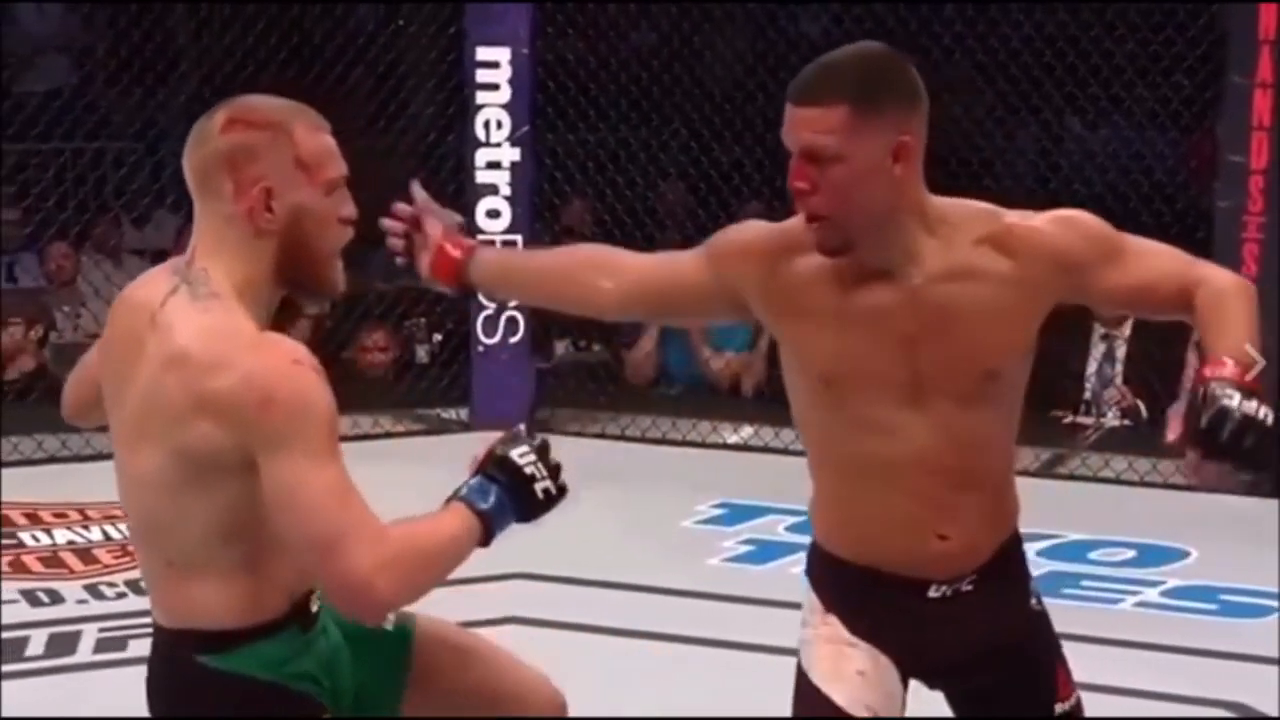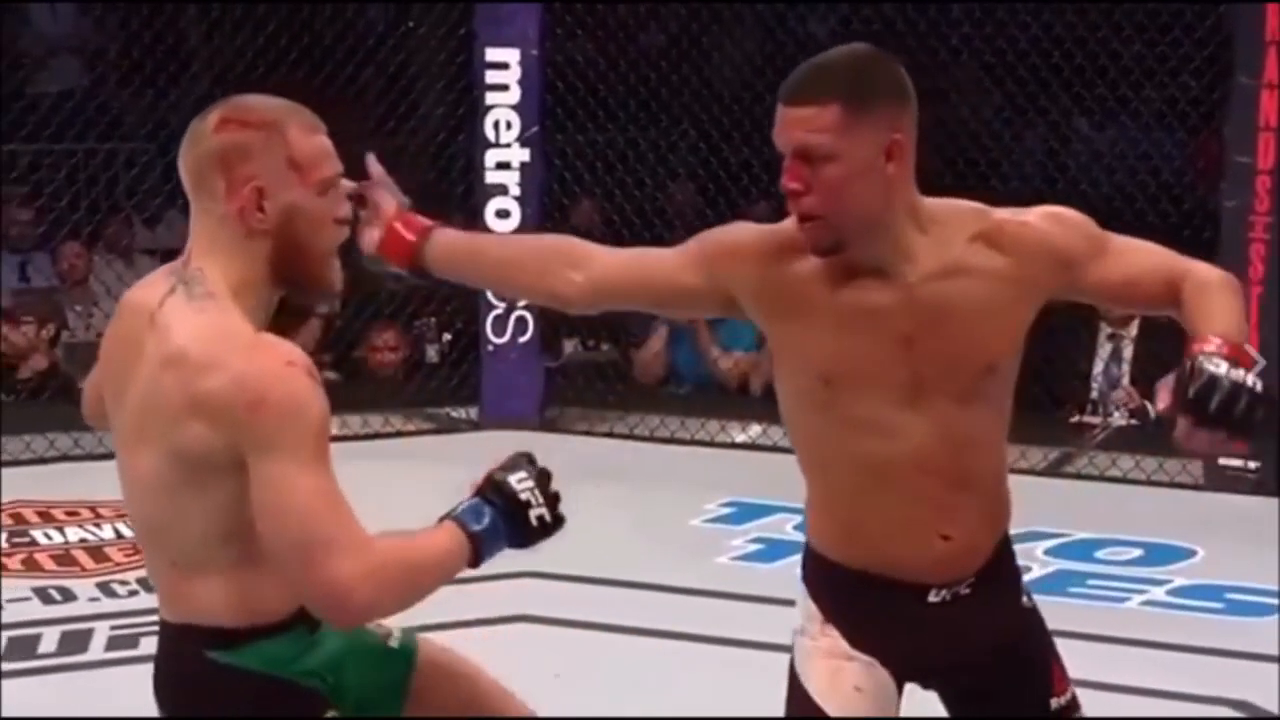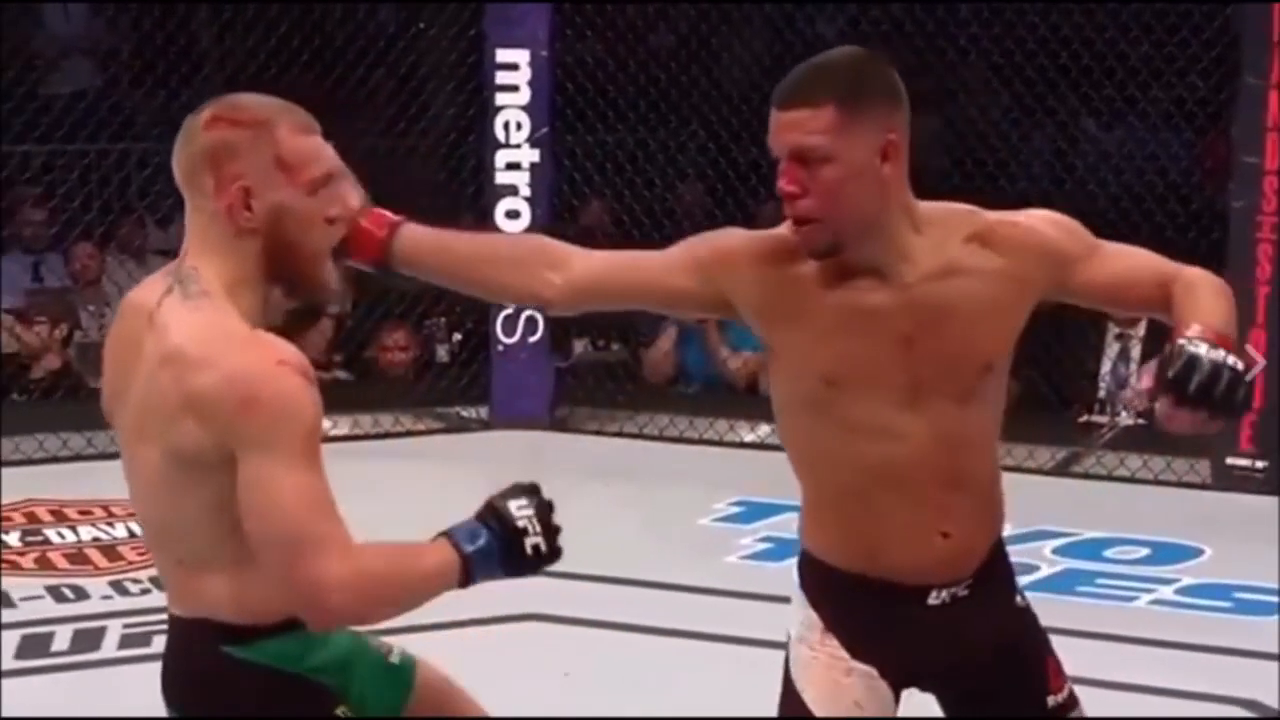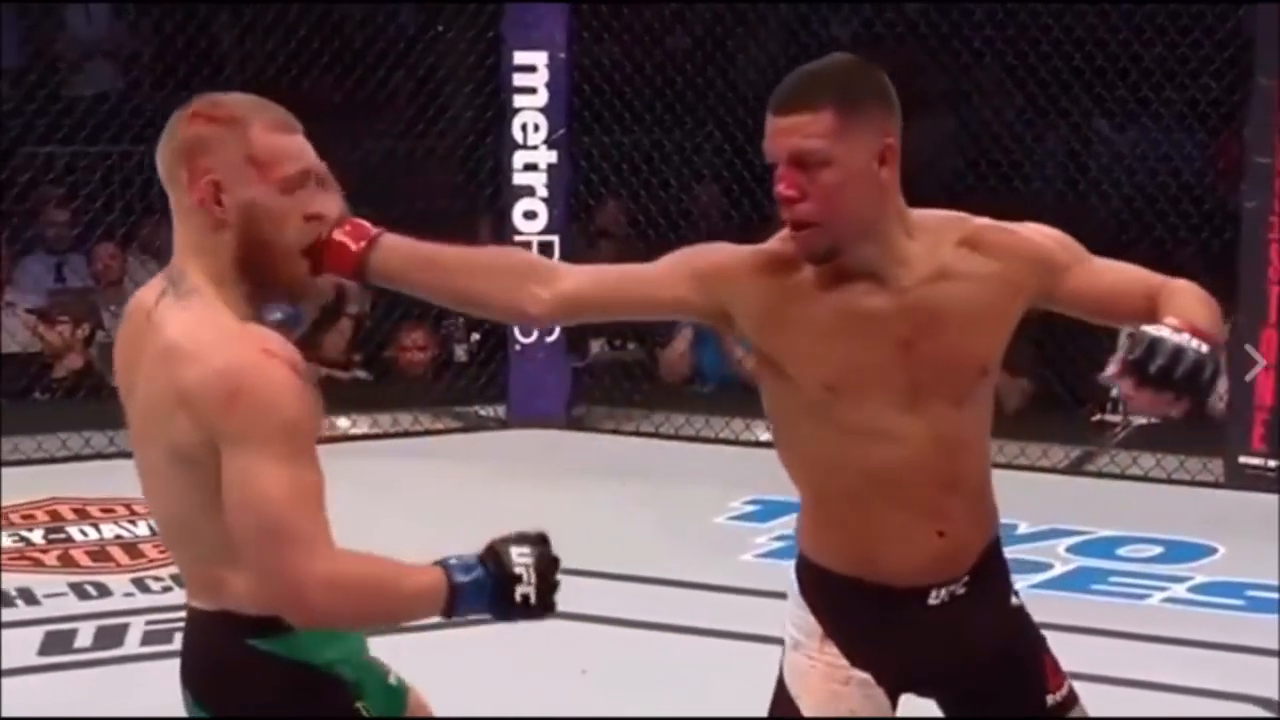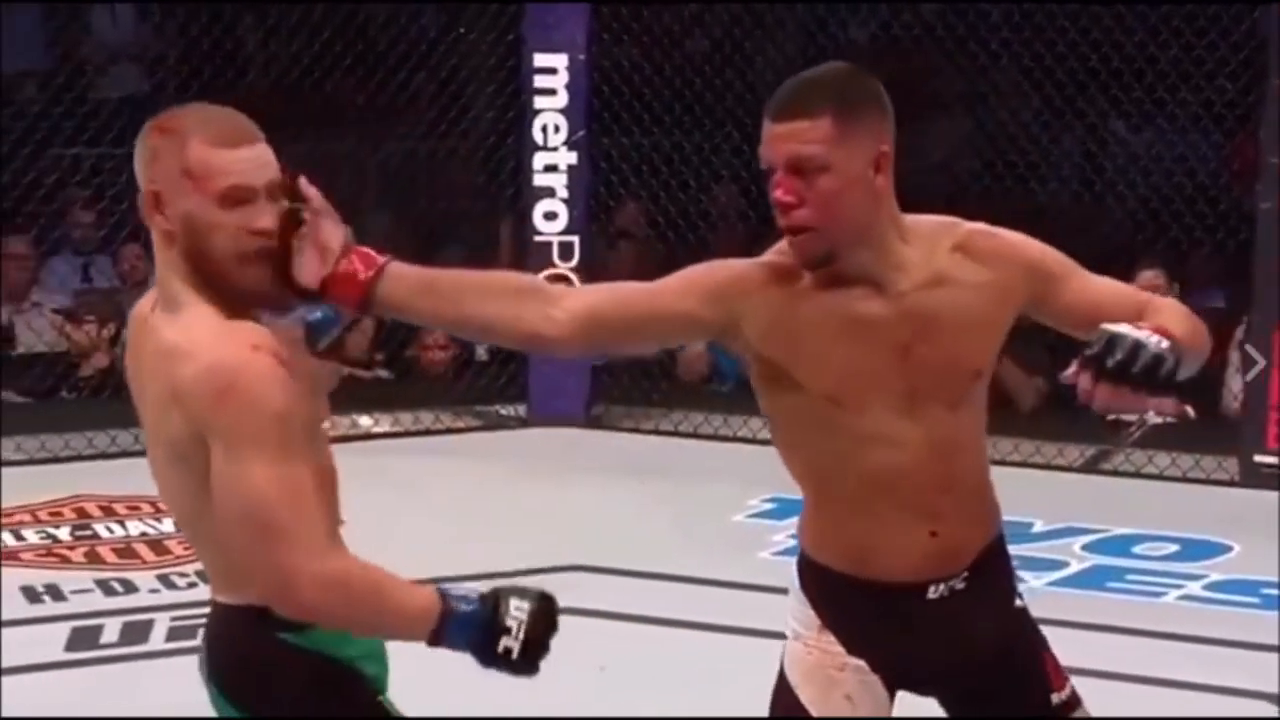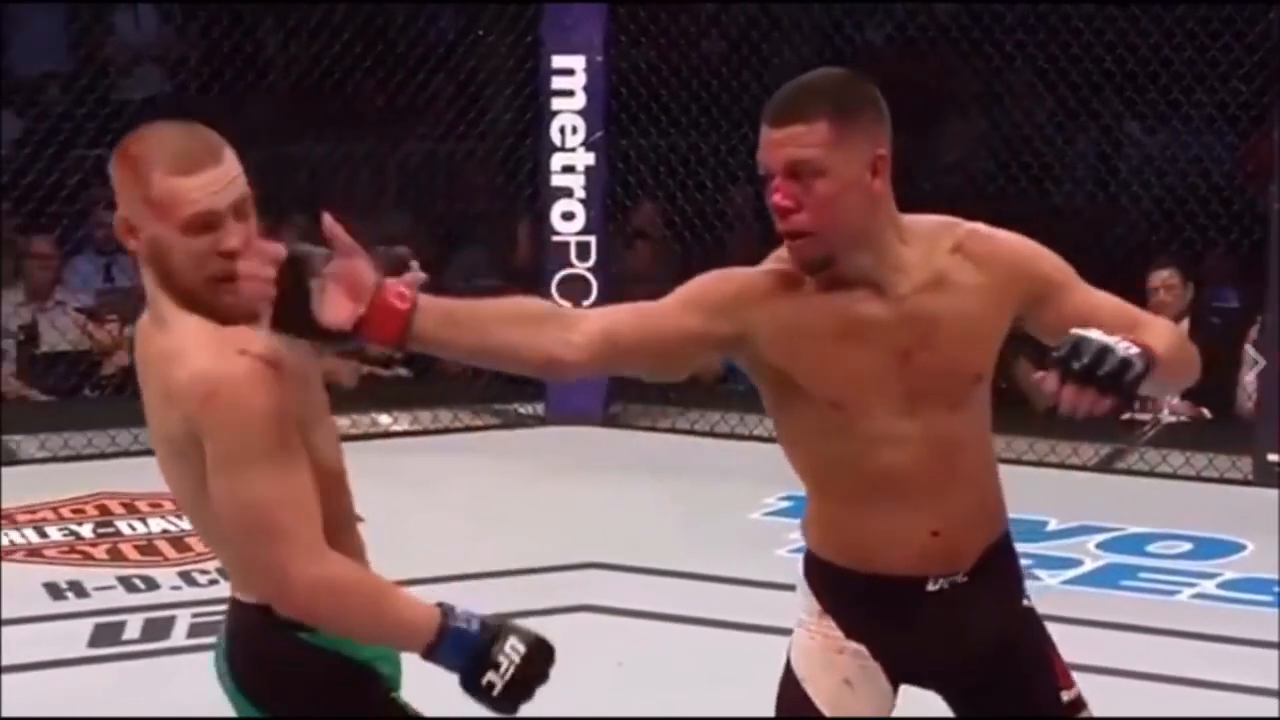
dt=0.2s
person 1, frame 1
left shoulder: (1028, 252)
right shoulder: (768, 264)
right elbow: (617, 282)
right wrist: (461, 261)
left hip: (992, 593)
right hip: (854, 602)
person 1, frame 2
left shoulder: (1018, 249)
right shoulder: (760, 266)
left elbow: (1200, 281)
right elbow: (582, 274)
left wrist: (1220, 352)
right wrist: (413, 242)
left hip: (985, 594)
right hip: (850, 606)
person 1, frame 3
left shoulder: (1012, 250)
right shoulder: (756, 271)
left elbow: (1188, 285)
right elbow: (560, 276)
left wrist: (1205, 344)
right wrist: (380, 237)
left hip: (981, 595)
right hip: (849, 608)
person 1, frame 4
left shoulder: (1001, 258)
right shoulder: (750, 283)
left elbow: (1174, 296)
right elbow: (548, 291)
left wrist: (1182, 337)
right wrist: (353, 250)
left hip: (978, 597)
right hip: (845, 612)
person 1, frame 5
left shoulder: (991, 264)
right shoulder: (749, 296)
left elbow: (1166, 317)
right elbow: (556, 317)
left wrist: (1156, 346)
right wrist: (360, 275)
left hip: (980, 595)
right hip: (847, 610)
person 1, frame 6
left shoulder: (991, 265)
right shoulder: (752, 304)
left elbow: (1172, 347)
right elbow: (571, 341)
left wrist: (1129, 359)
right wrist: (387, 312)
left hip: (985, 593)
right hip: (851, 606)
person 2, frame 1
left shoulder: (148, 299)
right shoulder: (263, 369)
left elbow: (80, 404)
right elbow: (368, 583)
right wrist: (489, 497)
left hip: (301, 632)
person 2, frame 2
left shoulder: (149, 302)
right shoulder: (257, 371)
left elbow: (98, 406)
right elbow: (348, 588)
right wrist: (483, 522)
left hip: (293, 643)
person 2, frame 3
left shoulder: (150, 304)
right shoulder: (254, 370)
left elbow: (123, 404)
right elbow: (329, 590)
right wrist: (478, 546)
left hip: (287, 648)
person 2, frame 4
left shoulder: (155, 308)
right shoulder: (245, 363)
right elbow: (308, 587)
right wrist: (473, 581)
left hip: (269, 649)
right hip: (270, 669)
person 2, frame 5
left shoulder: (162, 315)
right shoulder: (235, 362)
right elbow: (303, 582)
left wrist: (320, 318)
right wrist: (467, 618)
left hip: (271, 645)
right hip: (292, 663)
person 2, frame 6
left shoulder: (177, 318)
right shoulder: (228, 369)
right elbow: (302, 581)
right wrist: (461, 640)
left hip: (289, 647)
right hip: (307, 660)
